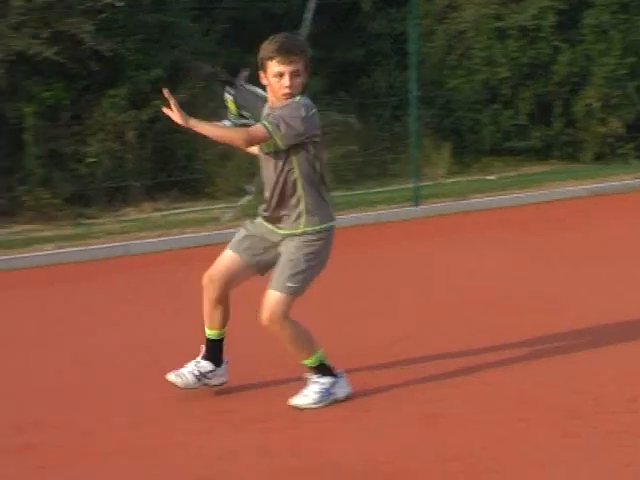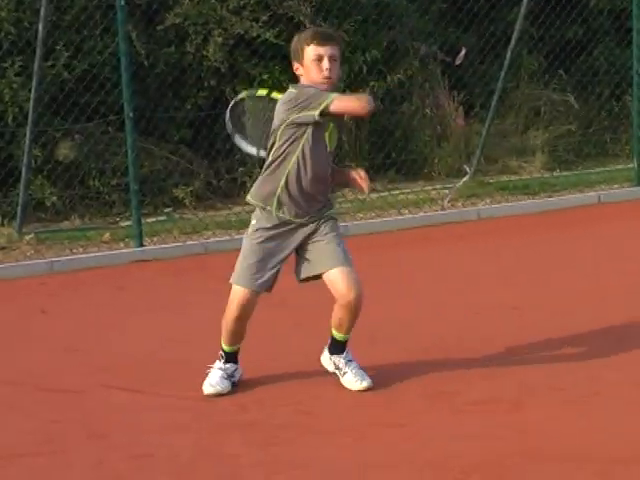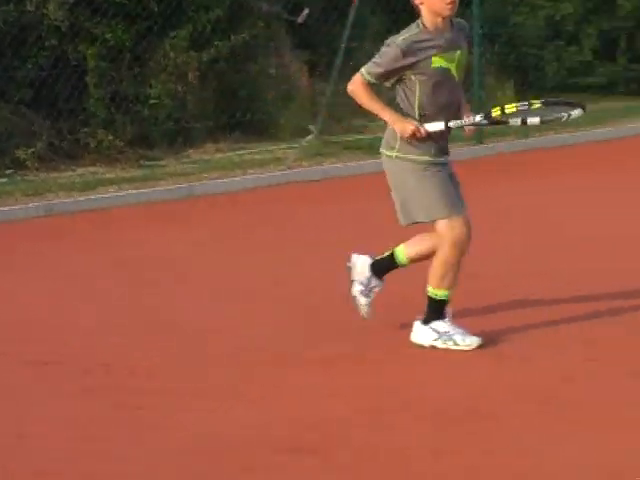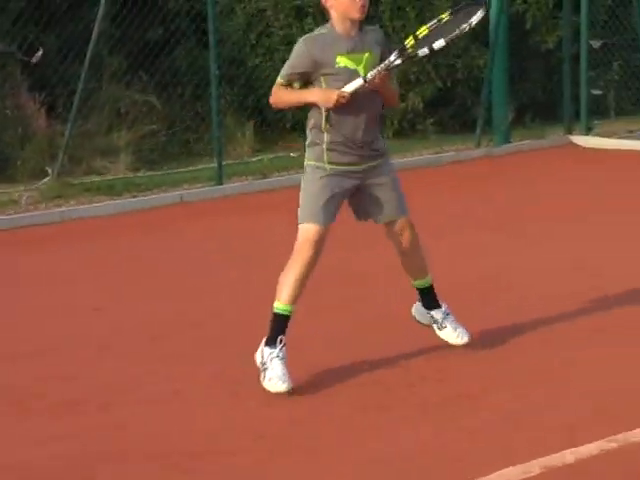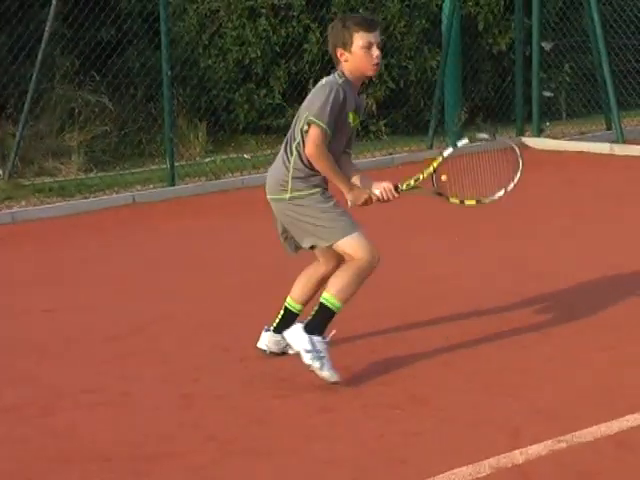
dt=0.7s
person 1, frame 1
left shoulder: (300, 111)
right shoulder: (272, 108)
left elbow: (246, 138)
left wrist: (190, 122)
left hip: (307, 230)
right hip: (270, 223)
left knee: (272, 315)
right knee: (215, 281)
left ankle: (328, 378)
right ankle: (212, 363)
person 1, frame 2
left shoulder: (325, 107)
right shoulder: (298, 97)
right elbow: (362, 105)
left wrist: (350, 174)
right wrist: (364, 97)
left hip: (318, 218)
right hip: (273, 218)
left knee: (350, 295)
right knee: (241, 303)
left ankle: (337, 354)
right ankle: (228, 363)
person 1, frame 3
left shoulder: (460, 31)
right shoulder: (406, 45)
right elbow: (357, 86)
left wrist: (465, 112)
right wrist: (397, 120)
left hip: (432, 153)
right hip: (411, 154)
left knee: (447, 239)
right knee: (457, 235)
left ankle: (374, 268)
right ankle: (433, 323)
person 1, frame 4
left shoulder: (375, 36)
right shoulder: (312, 46)
left elbow: (392, 93)
right elbow: (276, 96)
left wrist: (385, 84)
right wrist: (317, 95)
left hip: (373, 159)
right hip: (325, 164)
left knee: (407, 236)
right knee: (307, 249)
left ankle: (430, 307)
right ankle: (272, 347)
person 1, frame 5
left shoulder: (353, 98)
right shoulder: (332, 90)
left elbow: (339, 159)
right elbow: (313, 150)
left wrist: (370, 185)
right wrist: (349, 190)
left hip: (302, 188)
right hip: (295, 189)
left knee: (333, 258)
right knee: (365, 257)
left ankle: (278, 332)
right ankle: (310, 331)
